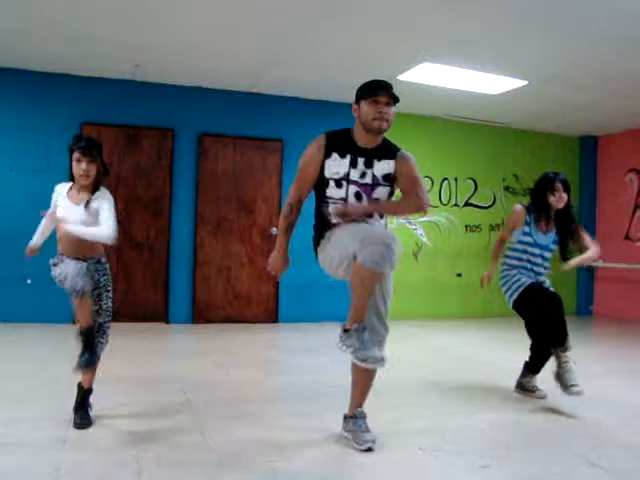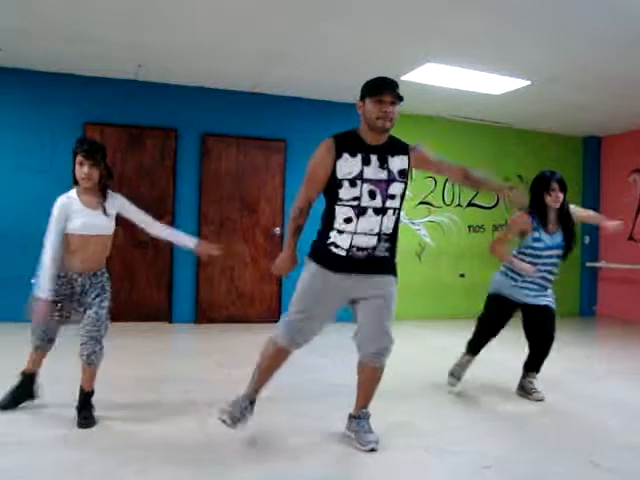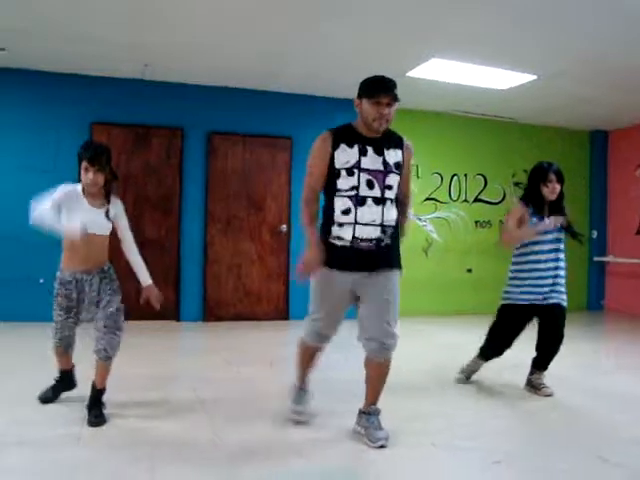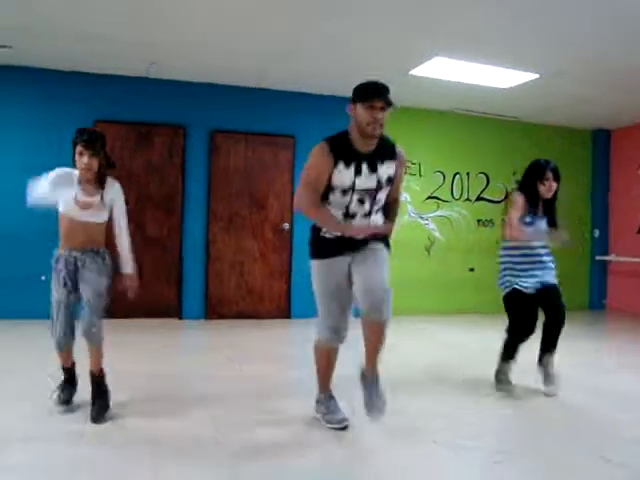
dt=0.2s
person 1, frame 1
left shoulder: (399, 159)
right shoulder: (325, 145)
left elbow: (420, 202)
right elbow: (295, 198)
left wrist: (366, 208)
right wrist: (280, 247)
left hip: (375, 259)
right hip: (334, 244)
left knee: (375, 337)
right knee: (381, 241)
left ankle: (354, 417)
right ankle: (352, 329)
person 1, frame 2
left shoulder: (408, 154)
right shoulder: (333, 148)
left elbow: (456, 172)
right elbow: (304, 200)
left wrist: (500, 188)
right wrist: (288, 249)
left hip: (379, 271)
right hip: (329, 264)
left knee: (376, 348)
right knee: (291, 333)
left ankle: (358, 418)
right ankle: (249, 397)
person 1, frame 3
left shoulder: (401, 147)
right shoulder: (330, 141)
right elbow: (309, 196)
left wrist: (399, 238)
right wrist: (312, 244)
left hip: (383, 264)
right hip: (335, 259)
left knee: (381, 341)
right knee: (319, 330)
left ankle: (369, 414)
right ankle: (301, 388)
person 1, frame 4
left shoulder: (395, 155)
right shoulder: (327, 152)
right elbow: (302, 202)
left wrist: (384, 231)
right wrist: (347, 228)
left hip: (370, 246)
right hip: (330, 249)
left knee: (376, 297)
right knee: (332, 328)
left ankle: (370, 374)
right ankle: (324, 398)
person 2, frame 1
left shoulder: (103, 197)
right shoulder: (60, 191)
left elbow: (108, 235)
right elbow: (50, 218)
left wrist: (66, 226)
right wrist: (36, 242)
left hip: (97, 267)
right hip: (65, 265)
left knee: (101, 332)
right knee: (80, 277)
left ankle: (82, 402)
right ankle: (86, 340)
person 2, frame 2
left shoulder: (113, 200)
right shoulder: (65, 202)
left elbow: (151, 225)
right elbow: (50, 250)
left wrist: (193, 243)
right wrist: (43, 294)
left hip: (96, 282)
right hip: (64, 279)
left knee: (92, 344)
right knee: (43, 335)
left ankle: (85, 402)
right ankle: (26, 385)
person 2, frame 3
left shoulder: (114, 204)
right shoulder: (67, 193)
left elbow: (129, 246)
right elbow: (38, 211)
left wrist: (147, 282)
right wrist: (72, 228)
left hip: (103, 277)
right hip: (69, 279)
left knee: (109, 338)
right knee: (62, 338)
left ankle: (96, 400)
right ankle: (65, 379)
person 2, frame 4
left shoulder: (112, 188)
right shoulder: (63, 177)
left elbow: (121, 230)
right elbow: (35, 192)
left wrist: (129, 269)
right wrist: (72, 199)
left hip: (96, 259)
right hip: (65, 259)
left knee: (90, 320)
right knee: (61, 327)
left ankle: (99, 388)
right ankle: (68, 378)
person 3, frame 1
left shoulder: (566, 222)
right shoulder: (521, 213)
left elbow: (594, 250)
right elbow: (502, 239)
left wrist: (576, 261)
right wrist: (491, 268)
left hip: (538, 284)
right hip: (515, 280)
left knee: (546, 333)
right knee: (552, 303)
left ankle: (527, 380)
right ankle: (562, 361)
person 3, frame 2
left shoulder: (568, 214)
right shoulder: (526, 218)
left elbow: (587, 215)
right elbow: (500, 250)
left wrist: (604, 222)
right wrist: (515, 263)
left hip: (540, 292)
right hip: (512, 284)
left knee: (543, 338)
right knee: (489, 326)
left ankle: (527, 381)
right ankle: (468, 357)
person 3, frame 3
left shoulder: (557, 211)
right shoulder: (522, 209)
right elbow: (506, 237)
right wrist: (543, 226)
left hip: (553, 289)
right hip: (523, 287)
left knee: (553, 336)
right knee: (503, 334)
left ankle: (536, 377)
right ankle: (479, 361)
person 3, frame 4
left shoulder: (547, 207)
right shoulder: (519, 200)
right elbow: (510, 233)
right wrist: (544, 235)
left hip: (541, 273)
right hip: (515, 275)
left knee: (556, 313)
right knee: (522, 324)
left ankle: (547, 363)
right ankle: (503, 367)
